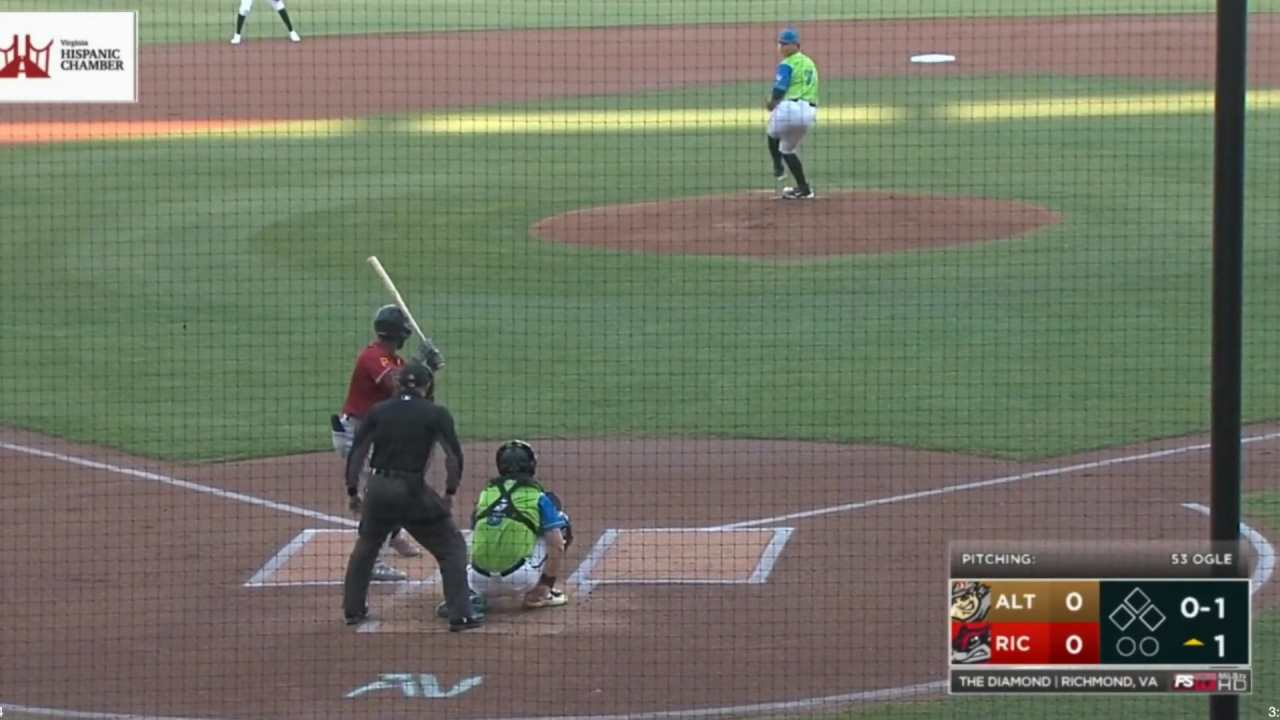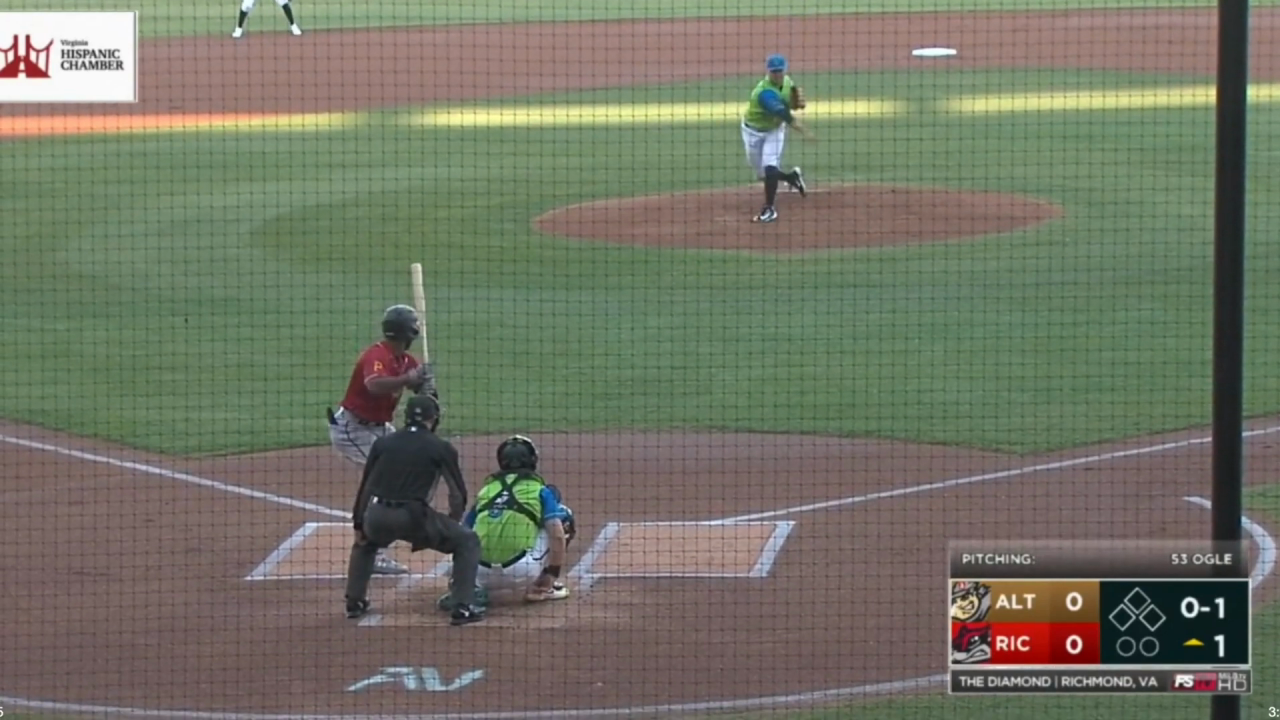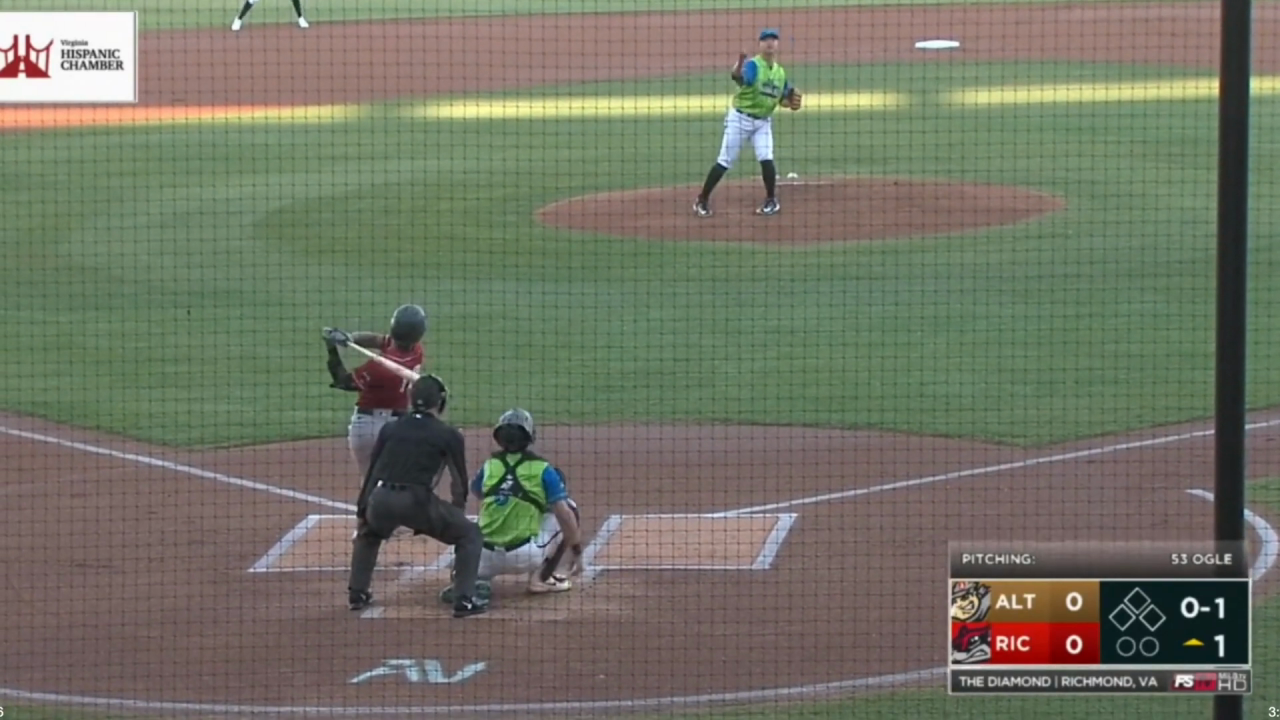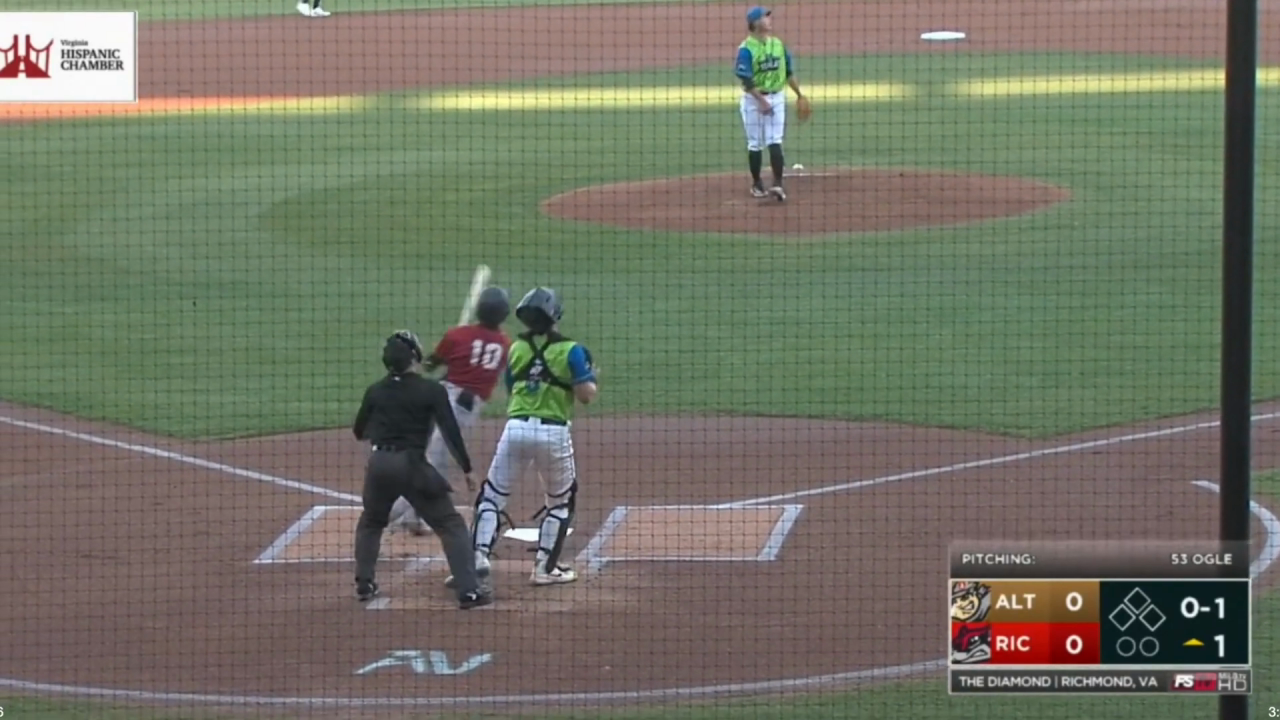
dt=0.7s
person 1, frame 1
left shoulder: (379, 411)
right shoulder: (437, 413)
left elbow: (356, 455)
right elbow: (455, 458)
left wrist: (353, 492)
right wrist: (449, 493)
left hip: (377, 488)
right hip: (412, 489)
left knee: (365, 548)
right knee: (452, 547)
left ankle: (353, 609)
right ankle: (460, 614)
person 1, frame 2
left shoulder: (382, 443)
right shoulder: (441, 447)
left elbow: (365, 488)
right elbow: (458, 494)
left wrist: (358, 525)
right wrist: (450, 527)
left hip: (377, 517)
right hip: (414, 516)
left knee: (364, 541)
right knee: (468, 542)
left ankle: (354, 601)
right ankle: (462, 607)
person 1, frame 3
left shoulder: (390, 428)
right shoulder: (449, 434)
left elbow: (372, 472)
right elbow: (459, 483)
left wrist: (362, 512)
right wrist: (453, 514)
left hip: (381, 501)
right hip: (417, 501)
left knee: (368, 532)
right knee: (470, 534)
left ankle: (357, 594)
right ankle: (464, 600)
person 1, frame 4
left shoulder: (376, 390)
right shoulder: (431, 390)
left elbow: (360, 430)
right elbow: (451, 431)
right wrist: (467, 470)
left hip: (378, 463)
right hip: (411, 465)
left knee: (369, 523)
right knee: (450, 524)
left ankle: (365, 584)
right ankle: (470, 590)
person 2, frame 1
left shoulder: (393, 359)
right shoulder: (373, 355)
right elbow: (396, 383)
left wrist: (428, 369)
right wrist: (418, 358)
right hip: (355, 434)
left ankle: (394, 537)
person 2, frame 2
left shoulder: (407, 360)
right shoulder: (376, 356)
left elbow: (428, 394)
right elbow: (374, 386)
left wrist: (428, 387)
right wrist: (410, 376)
left hip: (379, 427)
right hip: (352, 429)
right ankle: (373, 556)
person 2, frame 3
left shoulder: (379, 367)
right shoulder: (417, 352)
left elbow: (344, 382)
right elbow: (376, 339)
left wrist: (332, 350)
right wrist: (348, 337)
left hip: (365, 424)
person 2, frame 4
left shoulder: (456, 335)
right shoulder: (507, 346)
left elbow: (429, 365)
right hip: (466, 407)
left knee: (437, 463)
right knee: (434, 465)
person 3, frame 1
left shoulder: (486, 494)
right shoulder: (539, 497)
right elbow: (557, 546)
right wrist: (547, 583)
left hip: (481, 581)
right hip: (520, 580)
right knee: (561, 523)
right ankle: (540, 594)
person 3, frame 2
left shoulder: (486, 489)
right shoulder: (540, 490)
right elbow: (557, 536)
right wrist: (553, 573)
left hip: (482, 573)
right hip: (521, 572)
right knee: (564, 517)
right ankle: (539, 587)
person 3, frame 3
left shoulder: (488, 466)
right shoulder: (543, 469)
left elbow: (476, 490)
right elbow: (565, 516)
right wrist: (576, 551)
left hip: (486, 557)
right hip: (524, 556)
right knee: (568, 509)
right ankle: (543, 576)
person 3, frame 4
left shoulder: (516, 348)
right shoulder: (571, 350)
right elbow: (585, 395)
right wrist: (592, 380)
left hip: (516, 429)
right hip: (553, 432)
left knee: (492, 494)
right knee: (560, 500)
left ankle: (479, 558)
right ankle: (545, 568)
person 4, frame 1
left shoulder: (786, 65)
right shoulder: (809, 63)
left elbow: (778, 93)
left wrist: (771, 103)
right wrist: (777, 100)
left hip: (790, 110)
right hip: (809, 113)
left knee: (773, 134)
right knee: (788, 150)
left ankle: (779, 168)
right ankle: (804, 188)
person 4, frame 2
left shoulder: (786, 80)
right shoulder: (766, 93)
left elbow: (790, 94)
right elbow: (784, 115)
left wrist: (796, 101)
right wrist: (802, 130)
left hip: (774, 130)
right hip: (753, 131)
left knee: (770, 167)
right knee: (763, 174)
left ankle: (769, 208)
right ankle: (792, 177)
person 4, frame 3
left shoulder: (781, 72)
right shoulder: (752, 65)
left elbow: (783, 100)
right elbow: (738, 77)
left wrist: (792, 101)
right wrist: (739, 65)
left hip: (762, 121)
right hip: (740, 118)
left knee: (767, 160)
right knee: (725, 161)
left ankle: (771, 200)
right ankle: (702, 200)
person 4, frame 4
left shoulder: (777, 43)
right shoulder: (746, 49)
left elbow: (788, 71)
right elbow: (745, 81)
left wrist: (799, 94)
right wrist: (762, 101)
left hip: (777, 98)
right hip: (753, 100)
left knee: (774, 143)
right knee: (755, 145)
left ankle: (777, 185)
right ankle: (757, 183)
